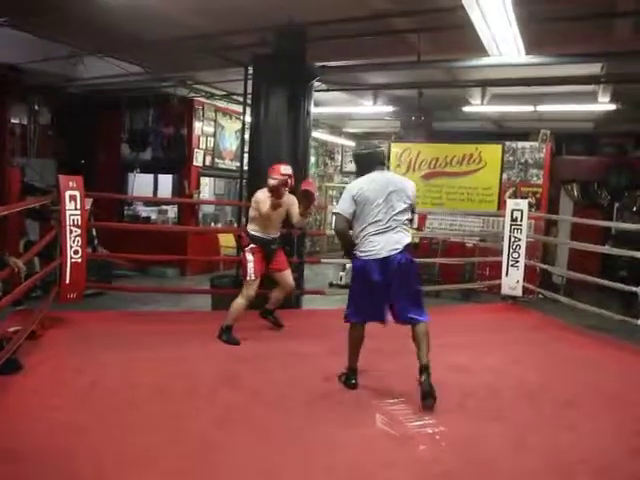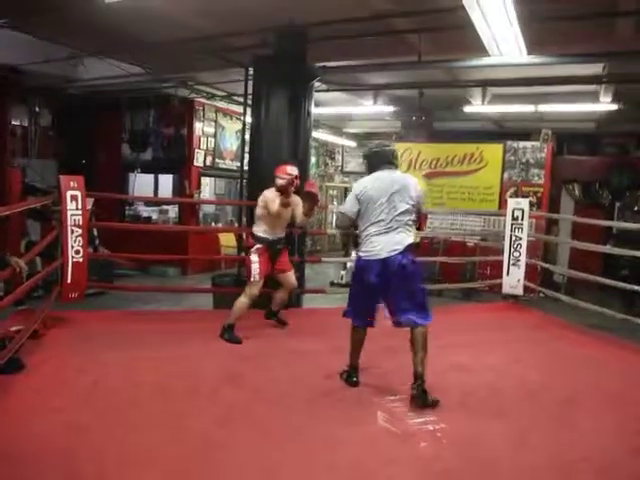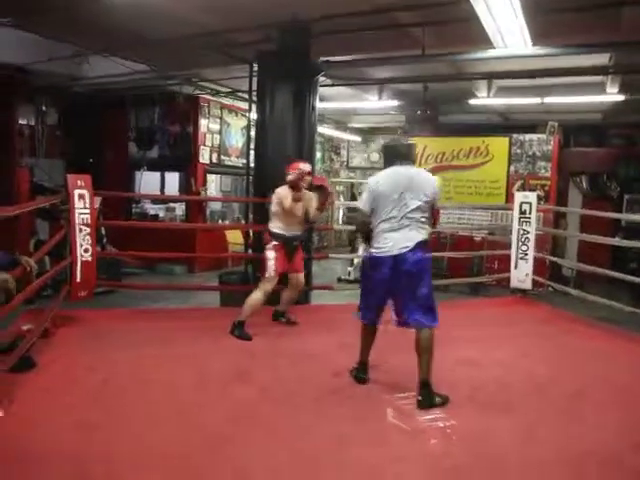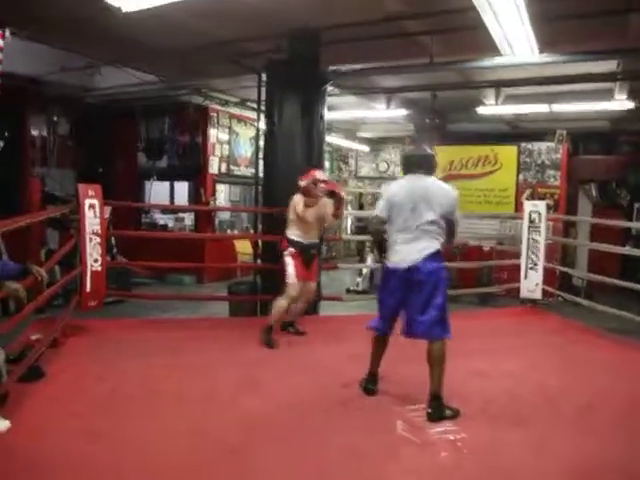
dt=0.1s
person 1, frame 1
left shoulder: (356, 187)
right shoulder: (407, 184)
left elbow: (340, 227)
left wrist: (351, 247)
left hip: (368, 258)
right hip: (400, 255)
left knee: (358, 318)
right knee: (415, 316)
left ankle: (351, 373)
right ankle: (424, 375)
person 1, frame 2
left shoulder: (361, 185)
right shoulder: (413, 184)
left elbow: (344, 224)
left hip: (369, 258)
right hip: (401, 256)
left knee: (359, 319)
right knee: (417, 320)
left ankle: (353, 371)
right ankle: (419, 384)
person 1, frame 3
left shoulder: (376, 181)
right shoulder: (429, 180)
left elbow: (362, 222)
right elbow: (433, 219)
left hip: (381, 254)
right hip: (414, 253)
left knee: (371, 314)
right knee: (423, 322)
left ankle: (362, 368)
right ankle: (425, 390)
person 1, frame 4
left shoulder: (393, 189)
right shoulder: (447, 192)
left elbow: (375, 229)
right elbow: (450, 235)
left hip: (396, 265)
right hip: (429, 264)
left knee: (384, 325)
right knee: (435, 333)
left ankle: (371, 379)
right ankle: (435, 402)
person 2, frame 1
left shoulder: (290, 199)
right shoulder: (261, 195)
left elbow: (298, 222)
right elbow: (268, 214)
left wrist: (306, 205)
right wrist: (277, 195)
left hip: (273, 244)
right hip: (255, 245)
left knee: (288, 284)
right knee: (249, 292)
left ankle: (268, 310)
right ankle: (225, 329)
person 2, frame 2
left shoulder: (296, 200)
right shoulder: (269, 194)
left elbow: (301, 222)
right elbow: (279, 213)
left wrist: (310, 205)
right wrist: (285, 194)
left hip: (279, 245)
right hip: (261, 245)
left knee: (291, 284)
right knee: (252, 292)
left ankle: (273, 312)
right ankle: (228, 328)
person 2, frame 3
left shoulder: (309, 195)
right shoulder: (282, 191)
left elbow: (315, 217)
right elbow: (294, 212)
left wrist: (323, 199)
right wrist: (296, 190)
left hip: (295, 242)
right hip: (276, 242)
left knee: (299, 283)
right knee: (267, 287)
left ankle: (279, 312)
right ankle: (238, 324)
person 2, frame 4
left shoulder: (326, 202)
right shoulder: (299, 199)
left elbow: (331, 223)
right elbow: (307, 218)
left wrist: (338, 204)
right wrist: (308, 196)
left hip: (312, 249)
right hip: (294, 249)
left knee: (309, 293)
right knee: (292, 293)
left ankle: (287, 322)
right ankle: (269, 329)
